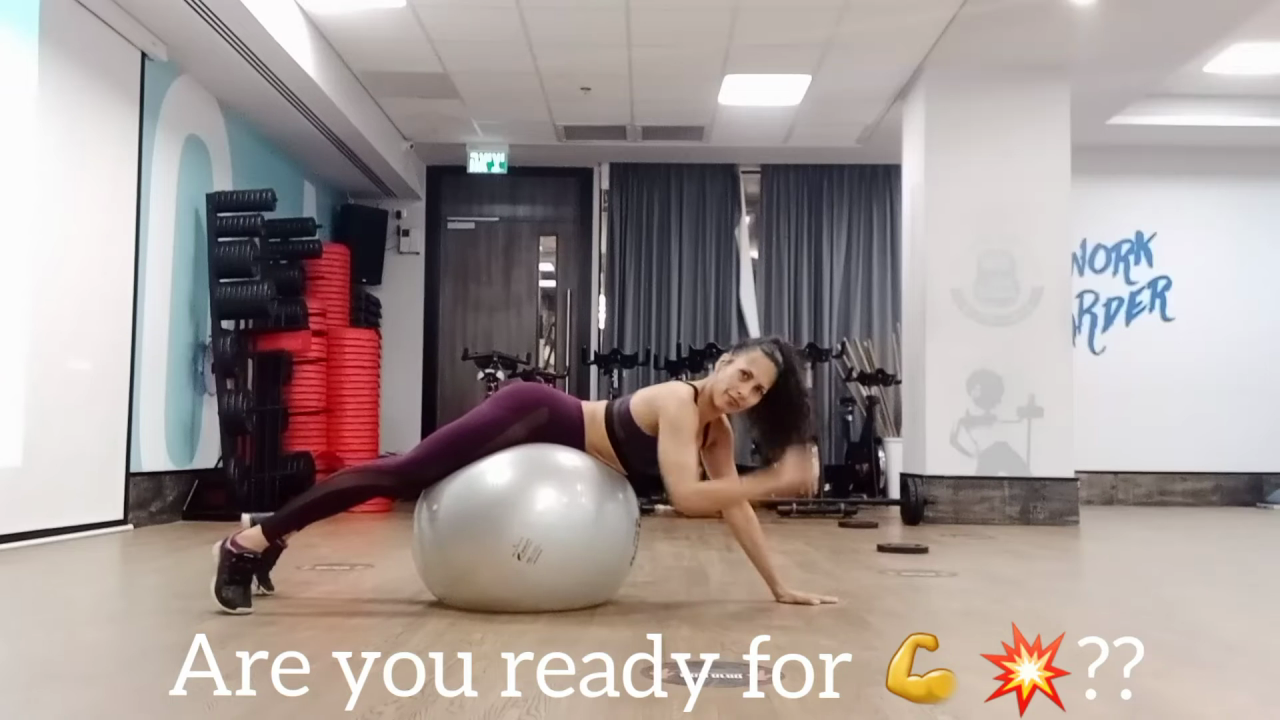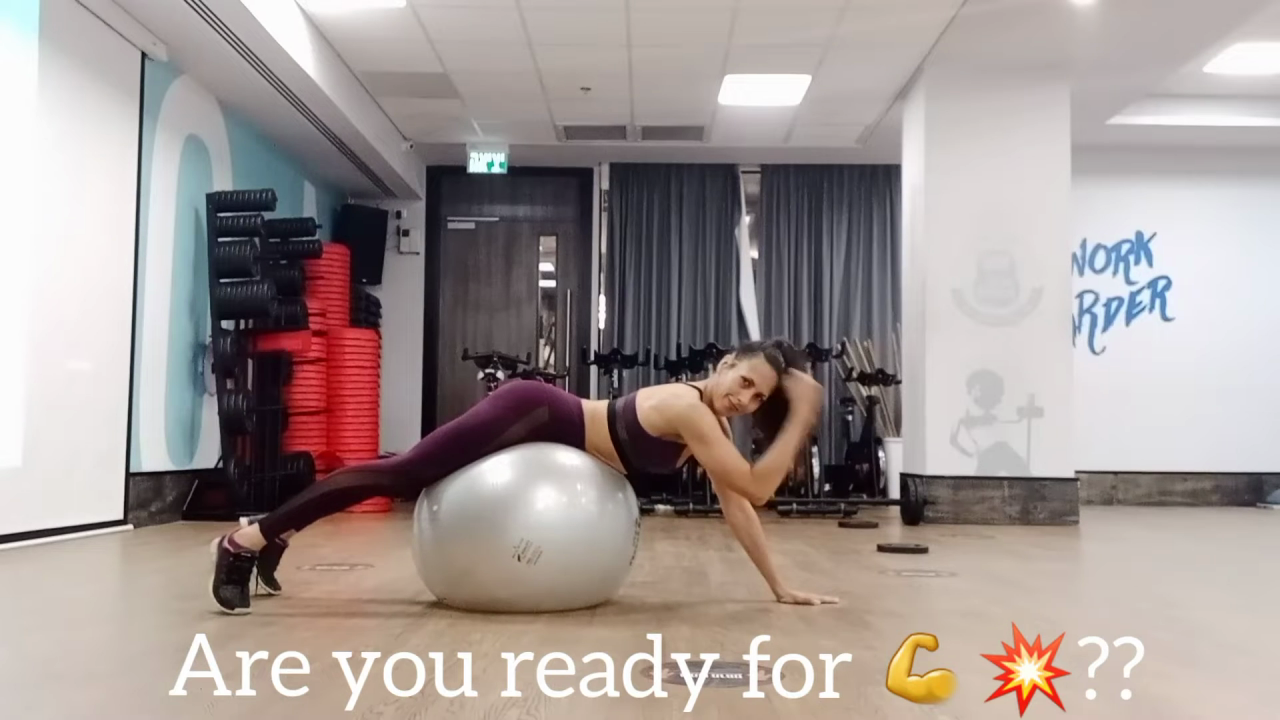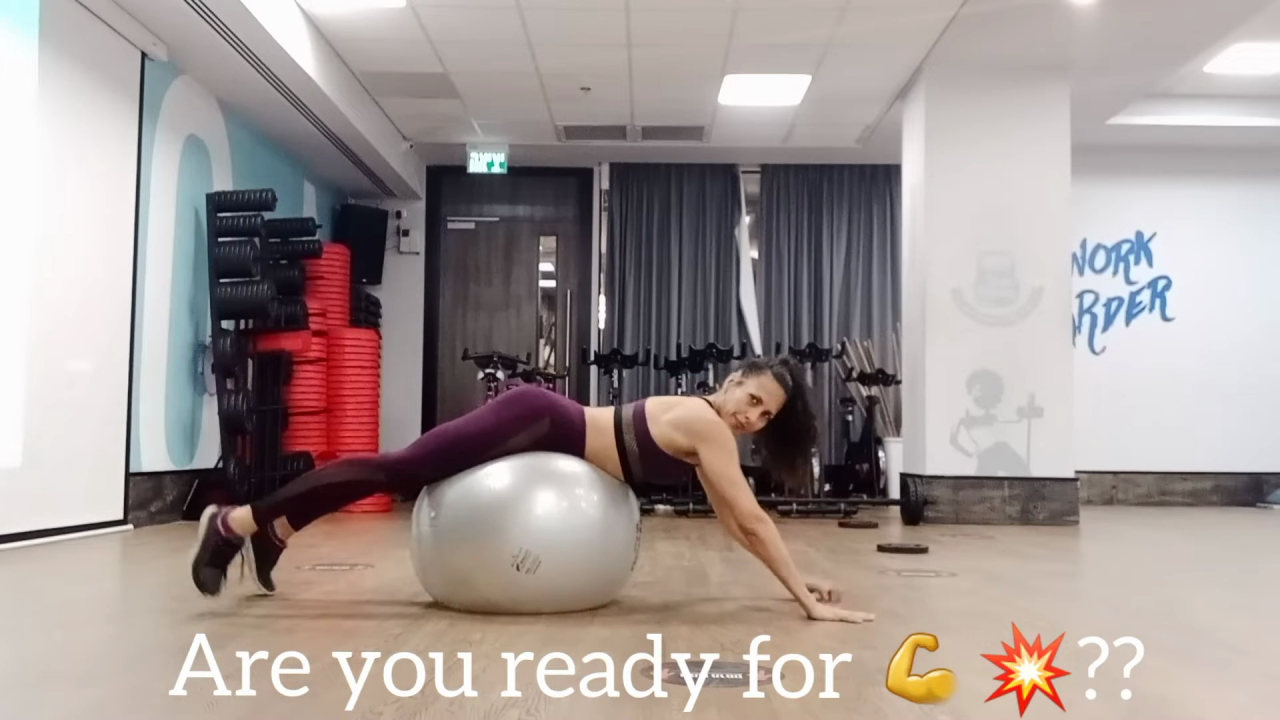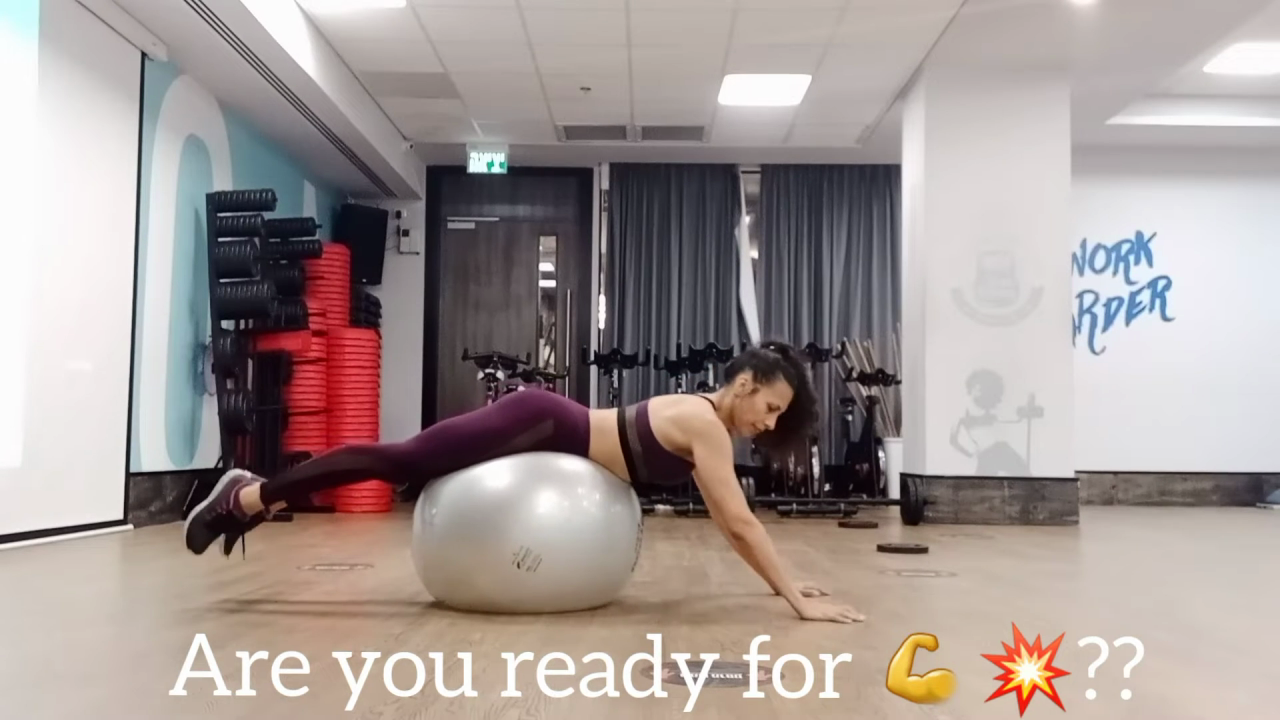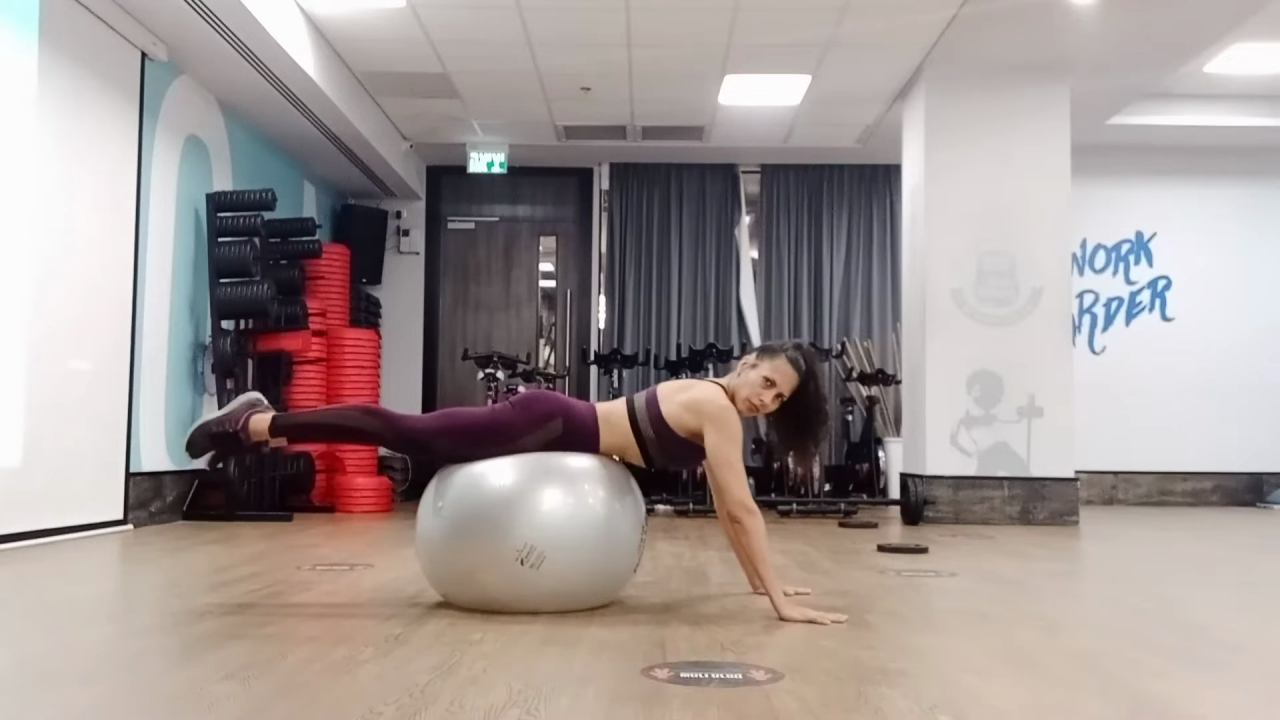
dt=1s
person 1, frame 1
left shoulder: (717, 427)
right shoulder: (680, 404)
left elbow: (732, 502)
right elbow: (688, 497)
left wrist: (780, 586)
right wrist: (776, 482)
left hip: (546, 438)
right hip: (530, 418)
left knee: (411, 479)
right knee: (399, 475)
left ankle: (274, 533)
right ankle: (249, 539)
person 1, frame 2
left shoulder: (711, 420)
right shoulder: (690, 408)
left elbow: (734, 504)
right elbow: (753, 487)
left wrist: (780, 586)
right wrist: (803, 418)
left hip: (544, 430)
right hip: (531, 417)
left knee: (409, 476)
right knee: (399, 476)
left ankle: (276, 536)
right ankle: (246, 539)
person 1, frame 3
left shoulder: (712, 430)
right shoulder: (705, 423)
left elbow: (734, 520)
right elbow: (752, 520)
left wrist: (794, 580)
right wrist: (810, 602)
left hip: (545, 433)
right hip: (536, 424)
left knee: (405, 476)
right knee: (398, 470)
left ankle: (277, 528)
right ankle: (238, 521)
person 1, frame 4
left shoulder: (704, 421)
right shoulder: (704, 423)
left elbow: (728, 520)
right elbow: (739, 522)
left wrist: (784, 582)
right wrist: (796, 599)
left hip: (546, 431)
right hip: (537, 426)
left knee: (404, 466)
right knee: (399, 463)
left ankle: (255, 494)
right ankle: (245, 499)
person 1, frame 5
left shoulder: (715, 408)
right shoulder: (715, 406)
left elbow: (724, 507)
right elbow: (742, 509)
left wrist: (758, 581)
right wrist: (779, 600)
left hip: (556, 431)
right hip: (547, 427)
left knee: (412, 438)
right knee: (405, 433)
left ankle: (258, 421)
right ankle: (253, 423)
